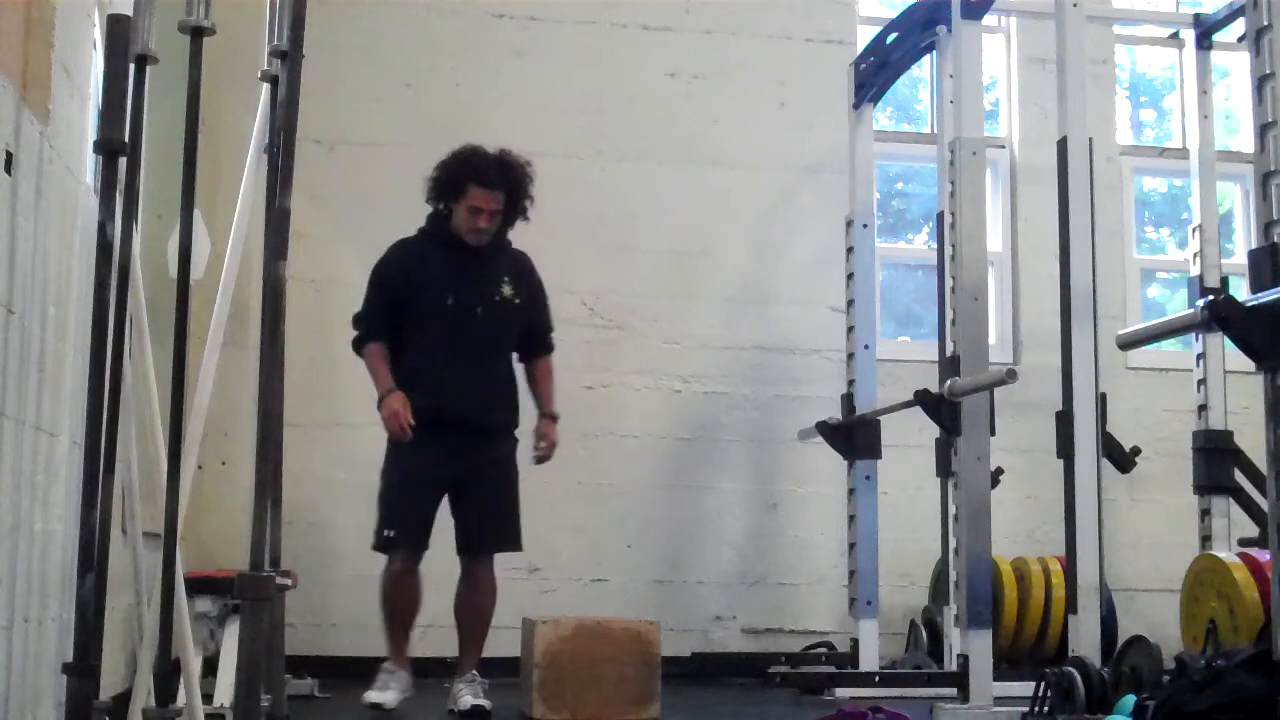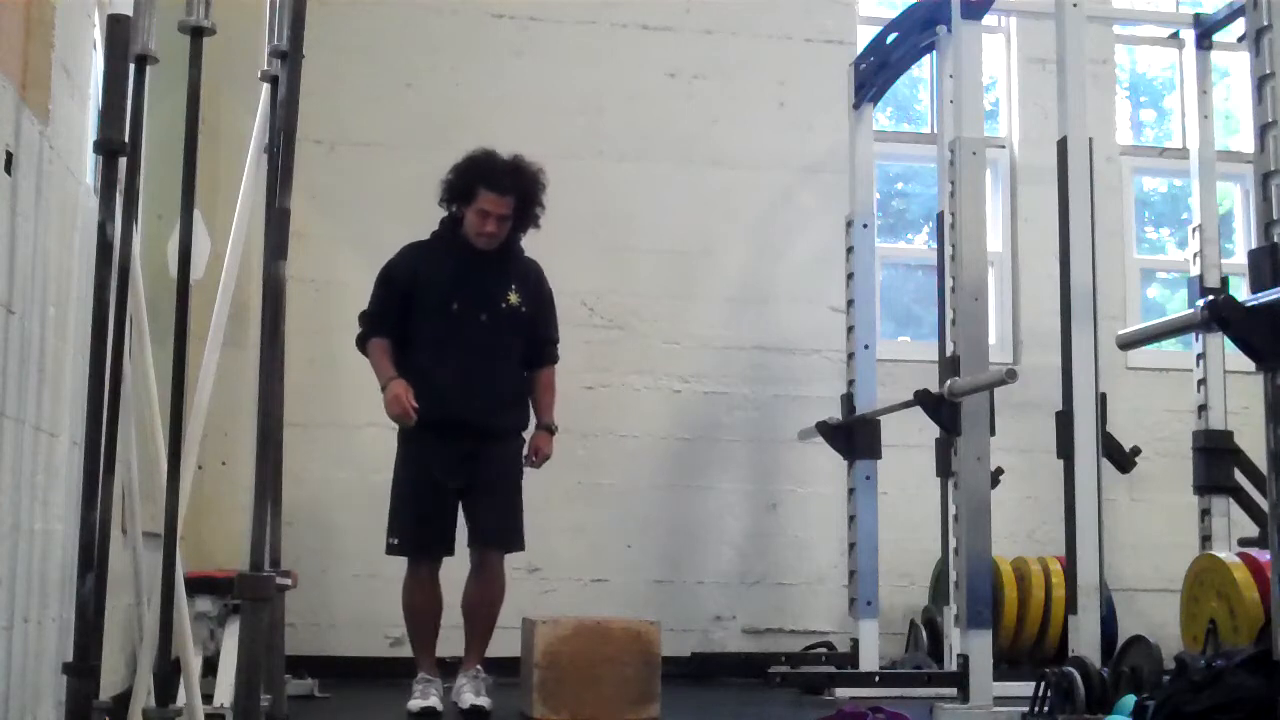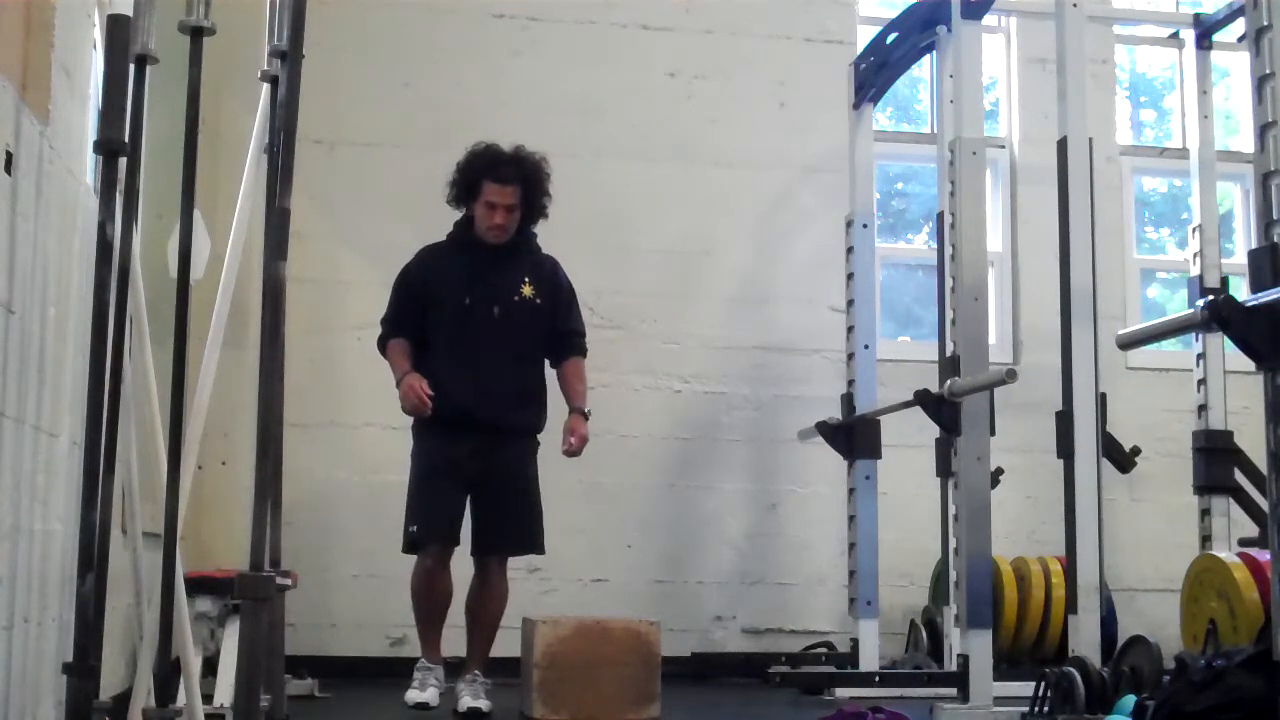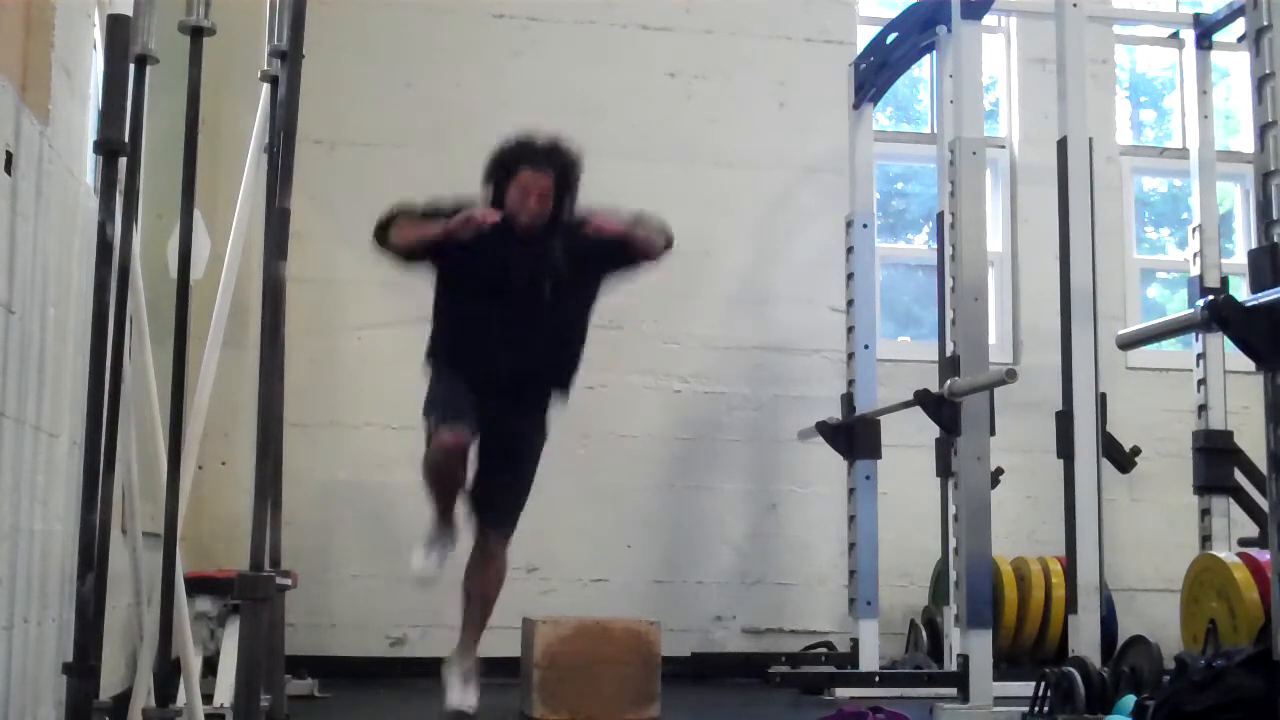
dt=0.7s
person 1, frame 1
left shoulder: (517, 270)
right shoulder: (406, 259)
left elbow: (537, 348)
right elbow: (371, 335)
left wrist: (546, 414)
right wrist: (388, 391)
left hip: (490, 439)
right hip: (418, 435)
left knee: (480, 559)
right knee: (402, 554)
right ankle: (394, 665)
person 1, frame 2
left shoulder: (528, 278)
right shoulder: (416, 263)
left elbow: (542, 359)
right elbow: (376, 330)
left wrist: (545, 425)
right wrist: (391, 380)
left hip: (498, 441)
right hip: (427, 437)
left knee: (490, 556)
right knee: (423, 560)
left ankle: (472, 672)
person 1, frame 3
left shoulder: (545, 273)
right shoulder: (432, 264)
left elbow: (568, 348)
right elbow: (395, 330)
left wrist: (578, 410)
right wrist: (405, 374)
left hip: (512, 440)
right hip: (441, 435)
left knee: (493, 560)
right knee: (432, 551)
right ankle: (429, 664)
person 1, frame 4
left shoulder: (579, 244)
right shoulder: (469, 234)
left elbow: (657, 242)
right elbow: (392, 234)
left wrist: (628, 230)
right wrist: (450, 229)
left hip: (525, 406)
right hip: (460, 381)
left knee: (494, 535)
right knee: (449, 442)
left ankle: (464, 660)
right ankle: (441, 526)
